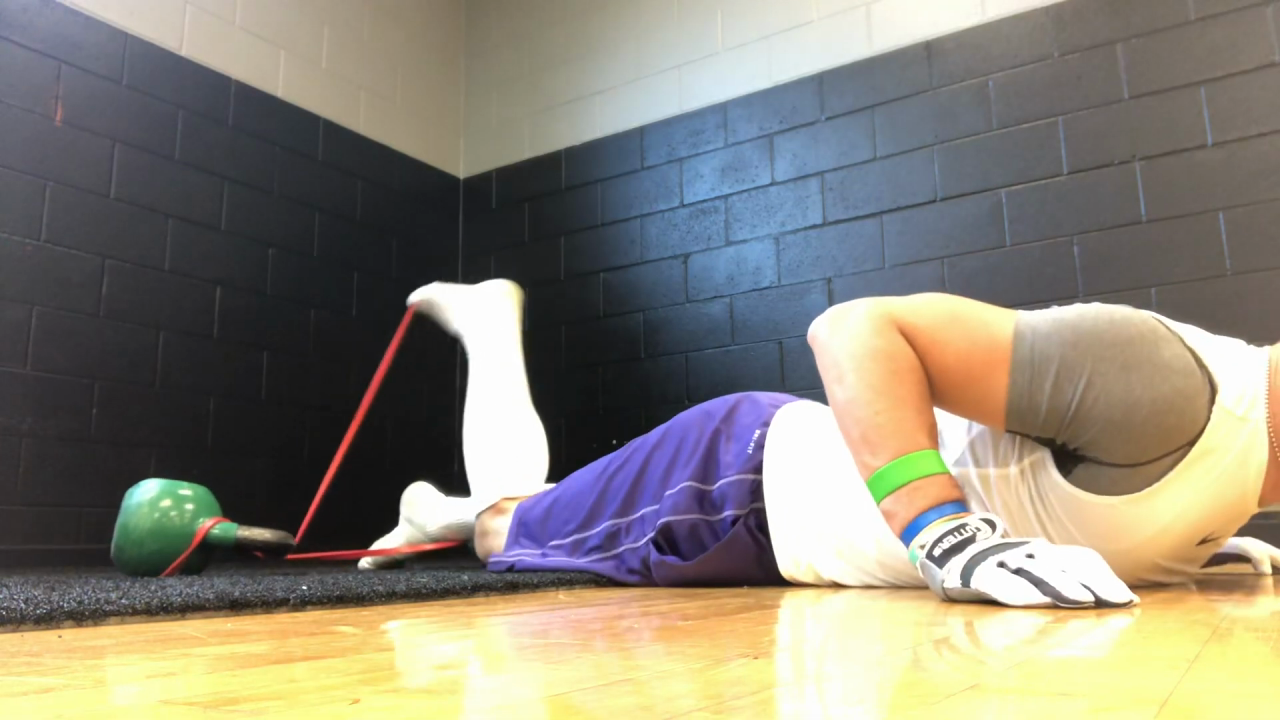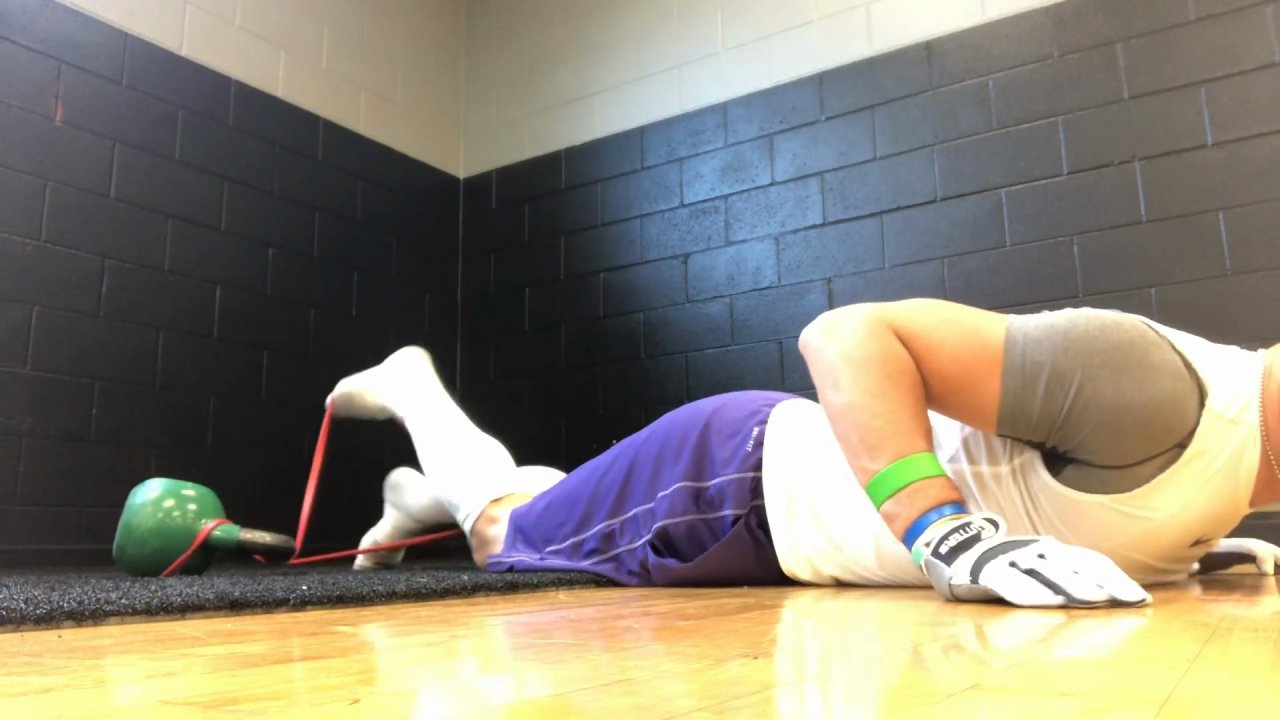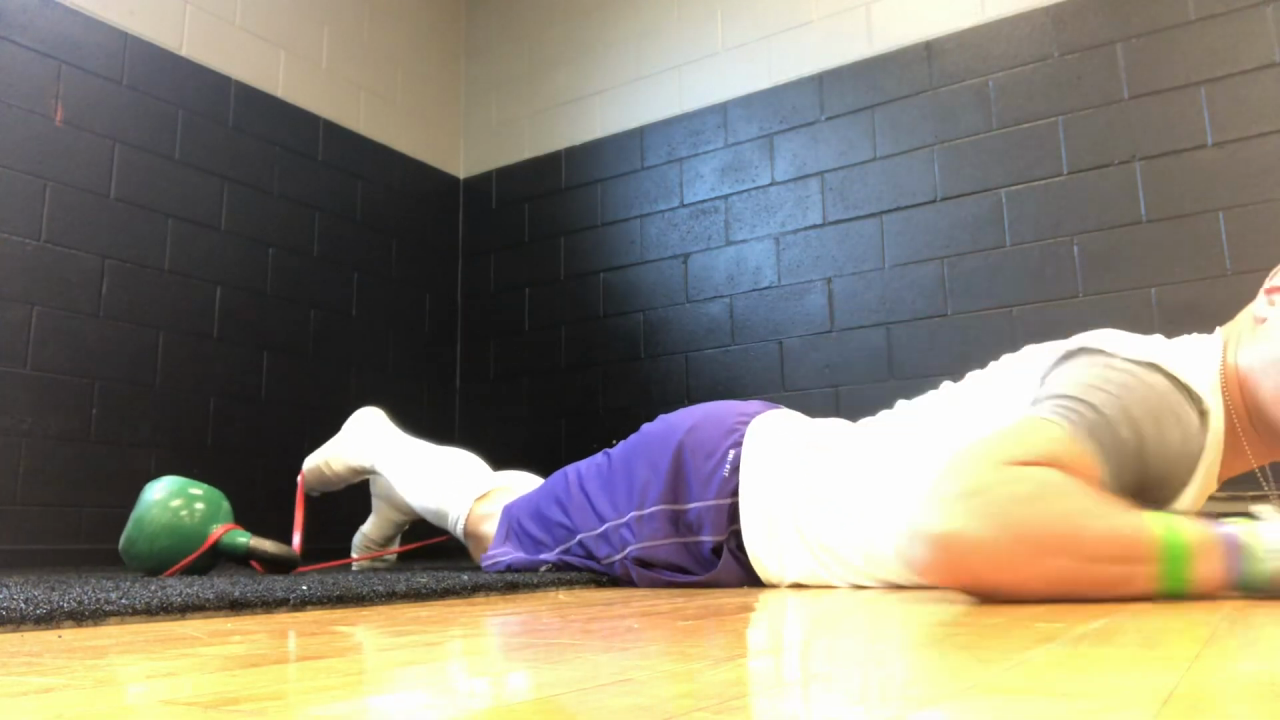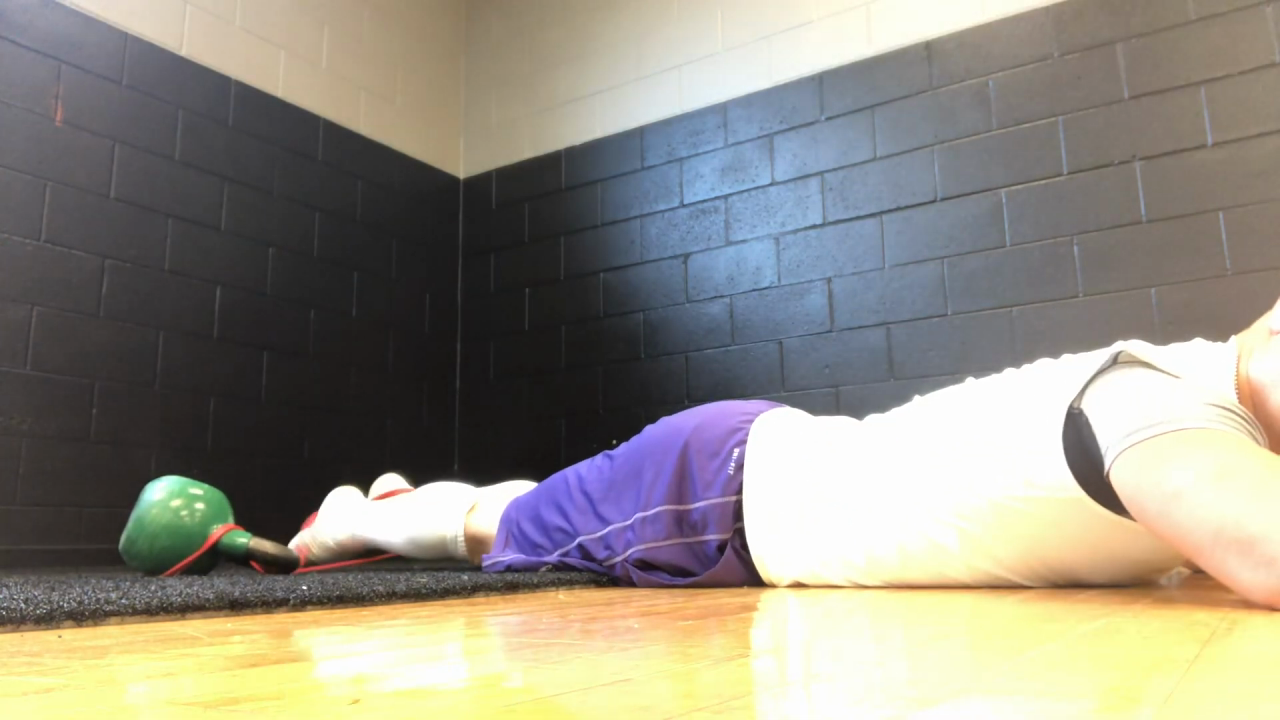
dt=1s
person 1, frame 1
right shoulder: (1170, 385)
right elbow: (854, 328)
left wrist: (1182, 537)
right wrist: (950, 538)
left hip: (791, 488)
right hip: (742, 481)
right knee: (507, 528)
left ankle: (436, 511)
right ankle: (491, 319)
person 1, frame 2
right shoulder: (1154, 387)
right elbow: (849, 334)
left wrist: (1166, 545)
right wrist: (953, 539)
left hip: (777, 483)
right hip: (733, 483)
right knee: (507, 539)
left ankle: (426, 491)
right ankle: (412, 390)
person 1, frame 3
left shoulder: (1191, 395)
right shoulder: (1148, 391)
right elbow: (952, 527)
left hip: (772, 471)
right hip: (709, 495)
left knee: (522, 511)
right knee: (503, 533)
left ankle: (403, 486)
right ankle: (381, 447)
person 1, frame 4
right shoulder: (1164, 396)
left hip: (773, 475)
right hip: (721, 488)
left knee: (526, 518)
right knee: (501, 533)
left ankle: (402, 498)
right ankle: (357, 516)
